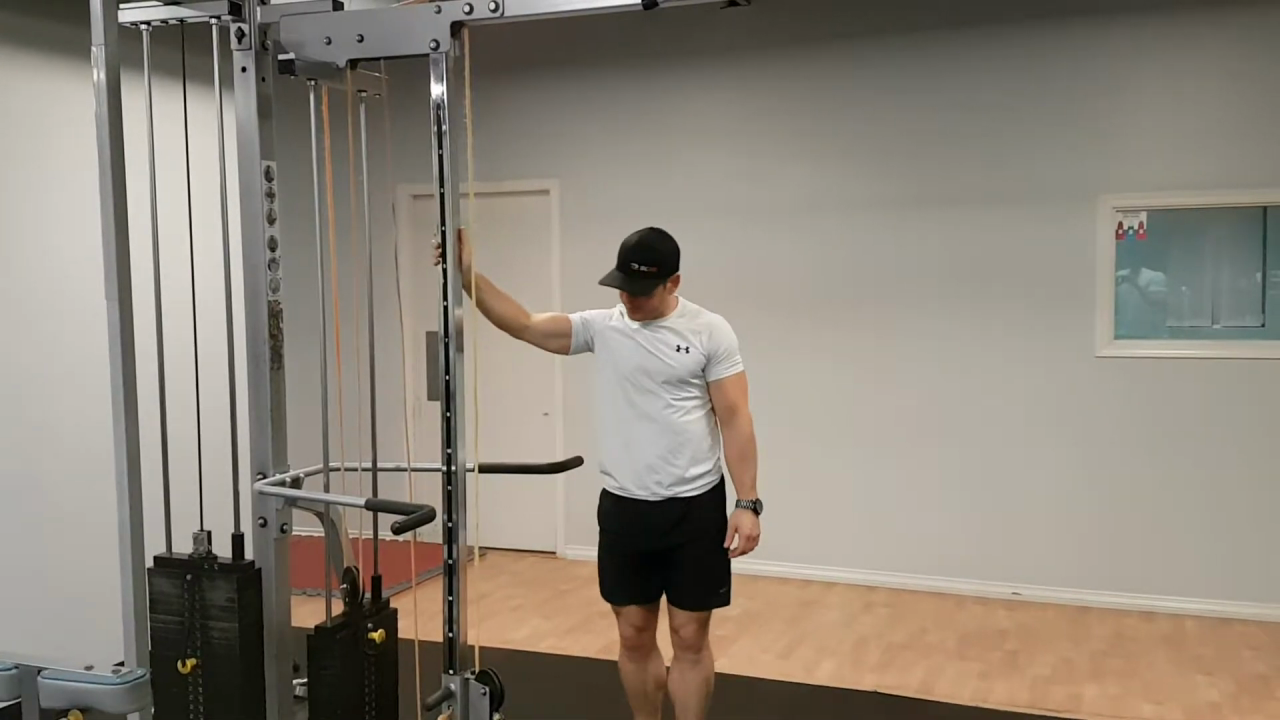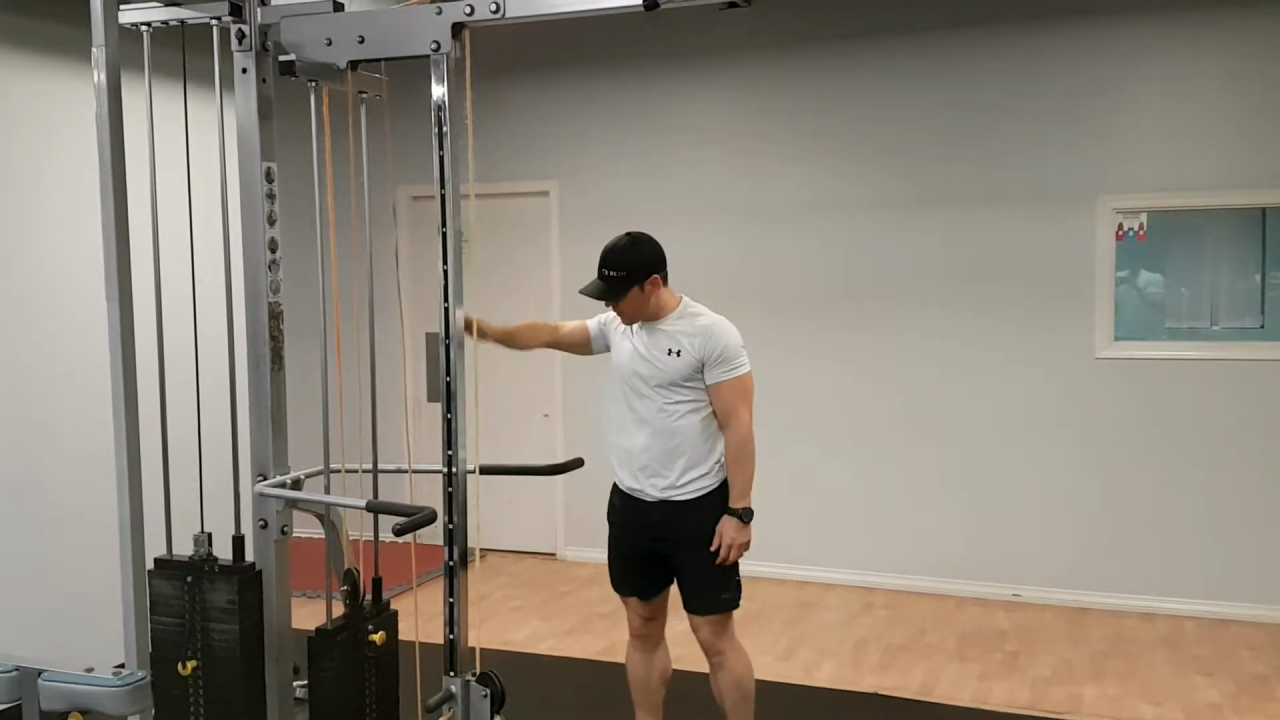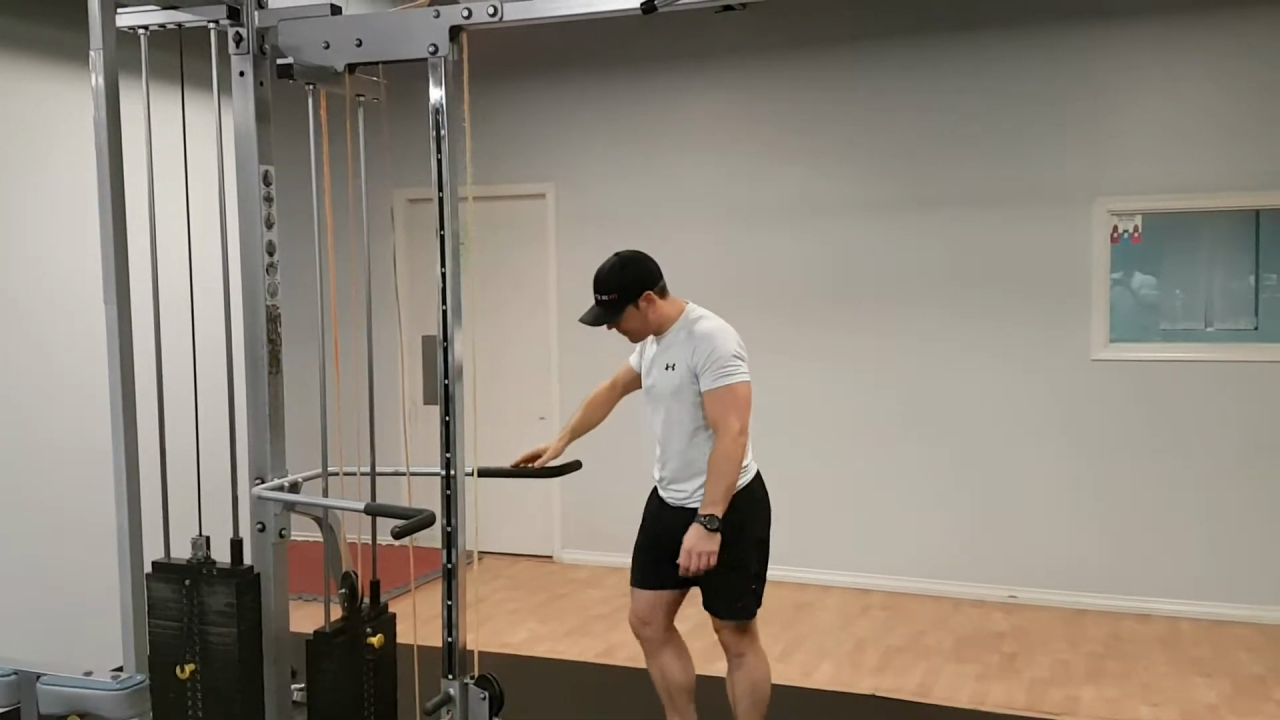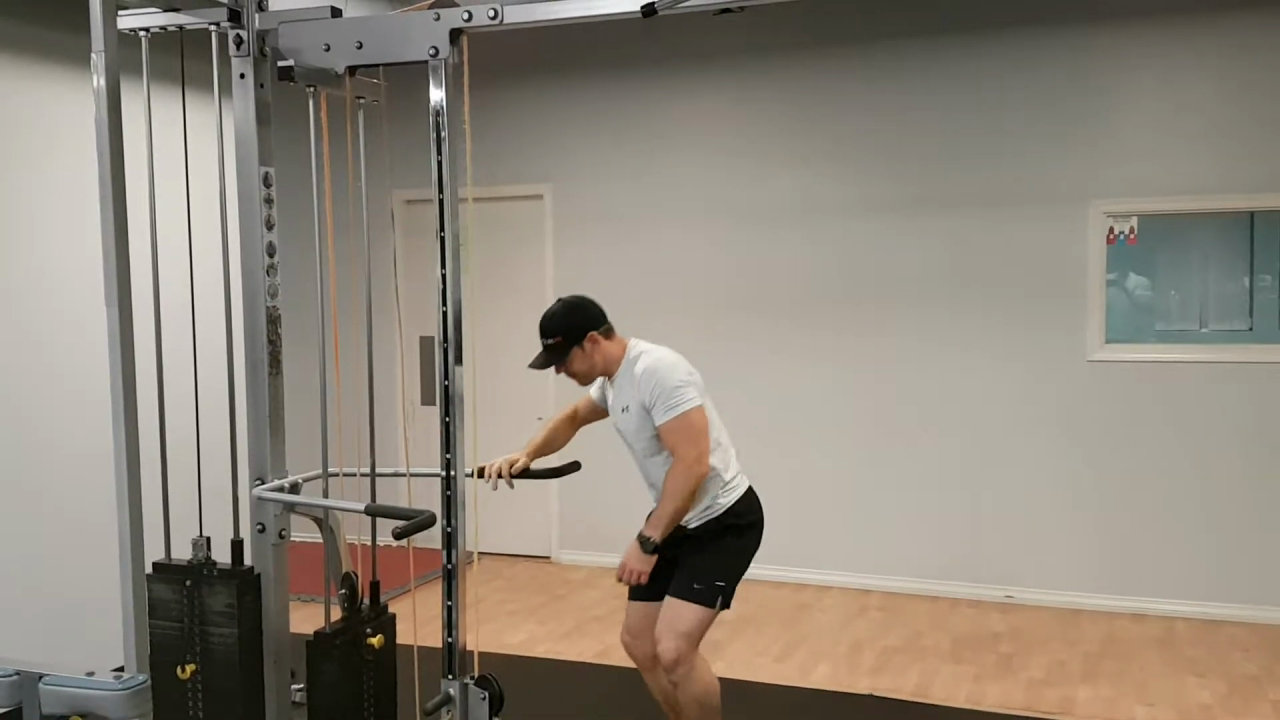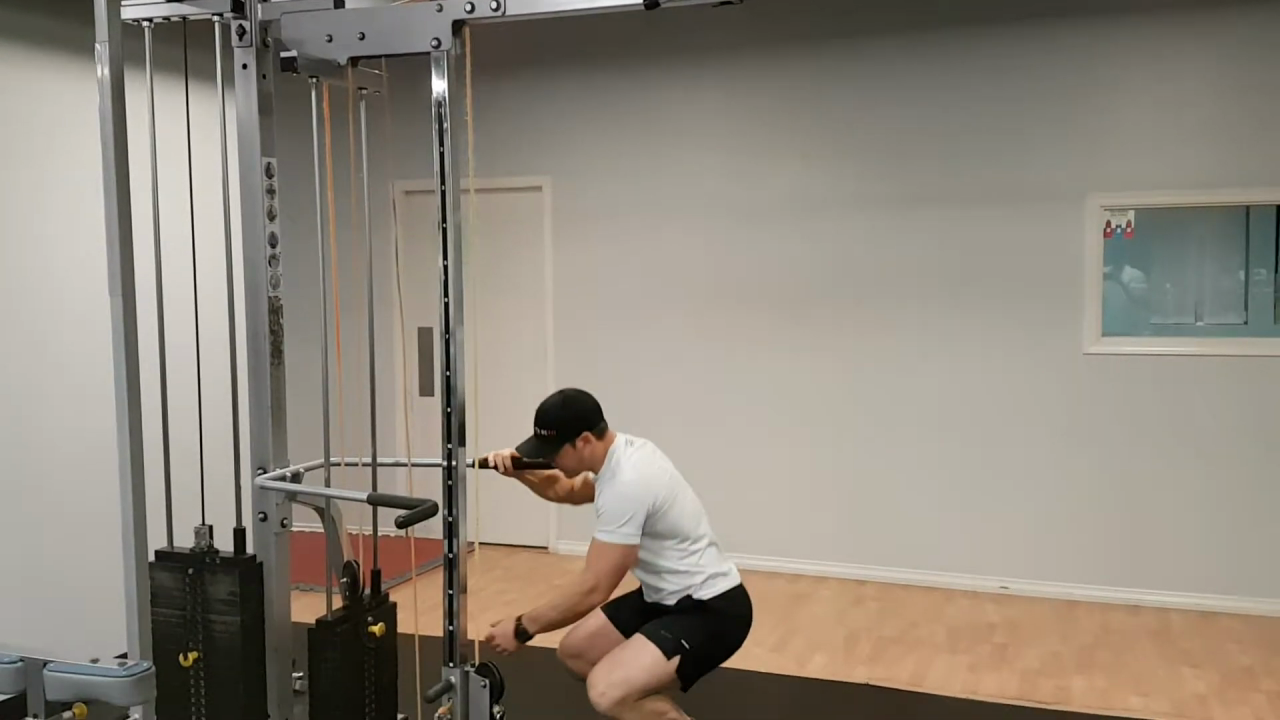
dt=0.4s
person 1, frame 1
left shoulder: (709, 332)
right shoulder: (601, 325)
left elbow: (735, 420)
right elbow: (522, 325)
left wrist: (748, 504)
right wrist: (469, 274)
left hip: (694, 508)
right hip: (624, 507)
left knee: (690, 639)
right knee: (635, 636)
person 1, frame 2
left shoulder: (712, 333)
right shoulder: (618, 327)
left elbow: (738, 426)
right elbow: (553, 335)
left wrist: (738, 512)
right wrist: (490, 331)
left hip: (697, 508)
right hip: (632, 504)
left knee: (715, 638)
right knee: (643, 630)
person 1, frame 3
left shoulder: (711, 339)
right shoulder: (653, 342)
left elbow: (731, 435)
right elbow: (612, 389)
left wrist: (707, 522)
right wrist: (560, 442)
left hip: (727, 508)
right hip: (668, 502)
left knee: (736, 638)
right knee: (647, 622)
person 1, frame 4
left shoulder: (655, 371)
right shoulder: (616, 377)
left elbow: (692, 466)
right elbow: (574, 416)
left wrist: (646, 542)
right wrist: (524, 455)
left hip: (725, 522)
right hip: (682, 522)
left knee: (670, 649)
right knee: (637, 641)
person 1, frame 5
left shoulder: (626, 485)
right shoulder: (623, 453)
left elbow: (593, 587)
right elbow: (572, 491)
left wrist: (522, 628)
right wrist: (521, 473)
left hip: (711, 612)
left knee: (606, 691)
right knee: (576, 651)
